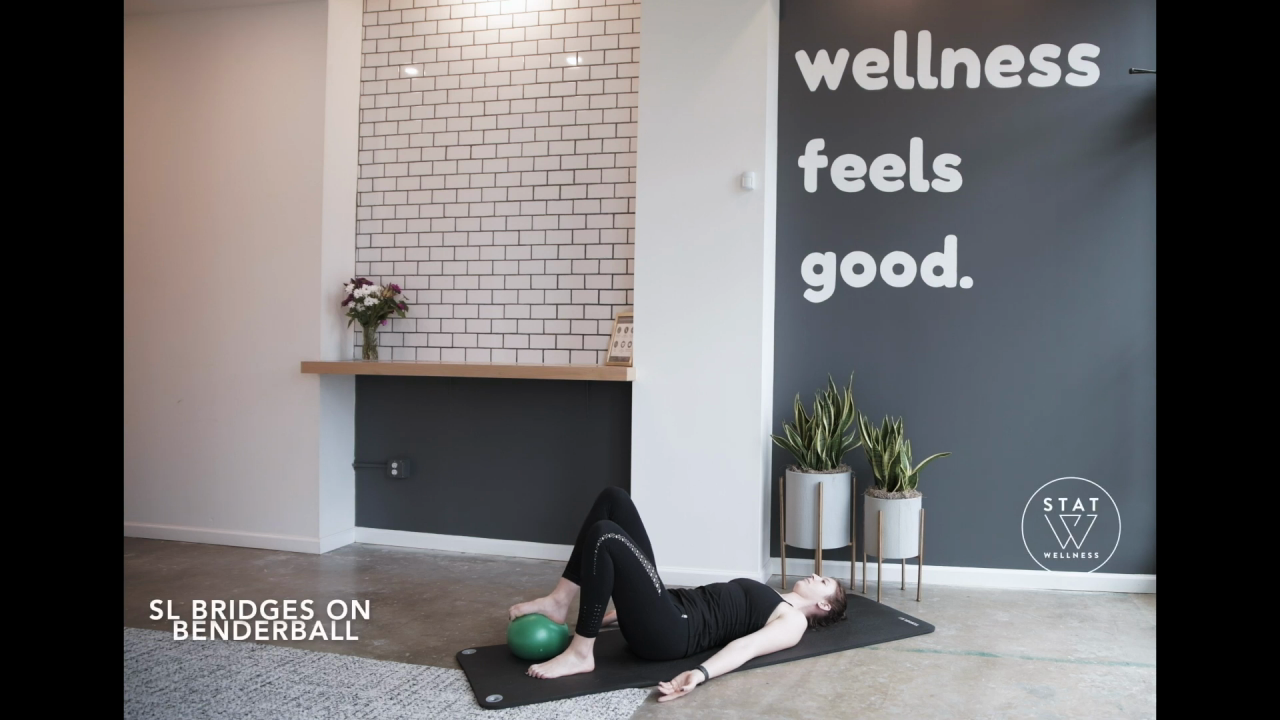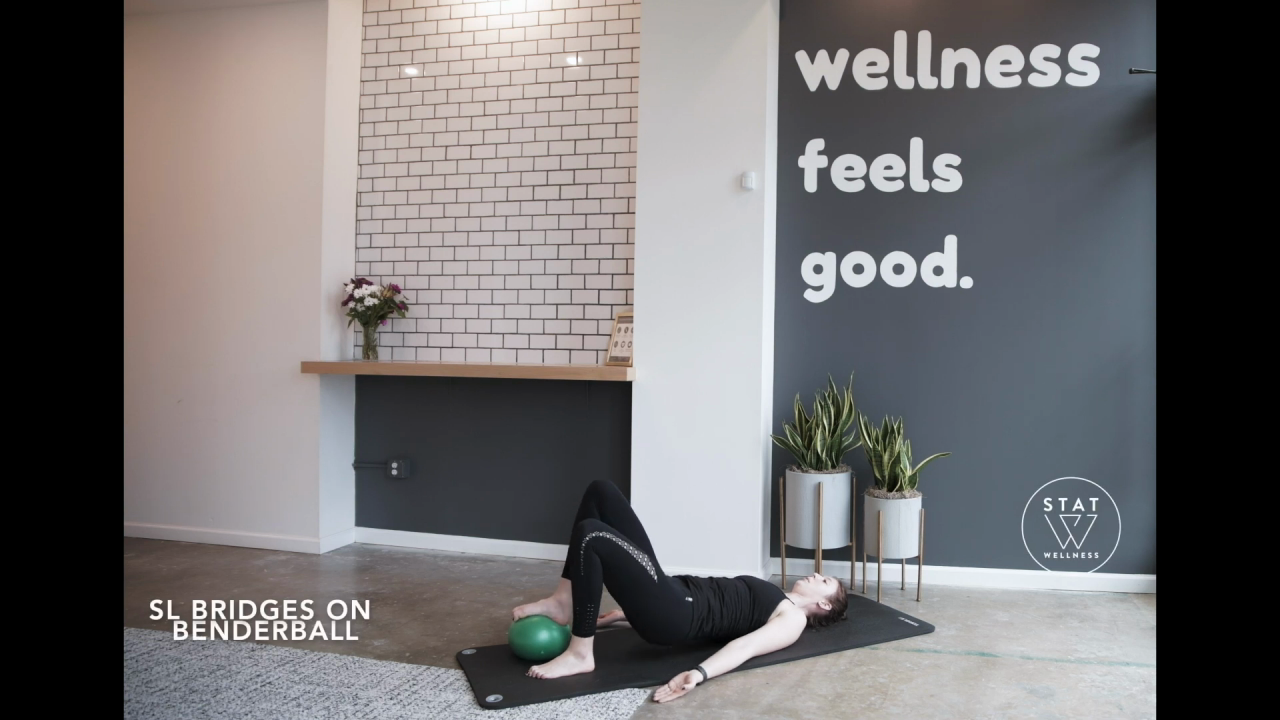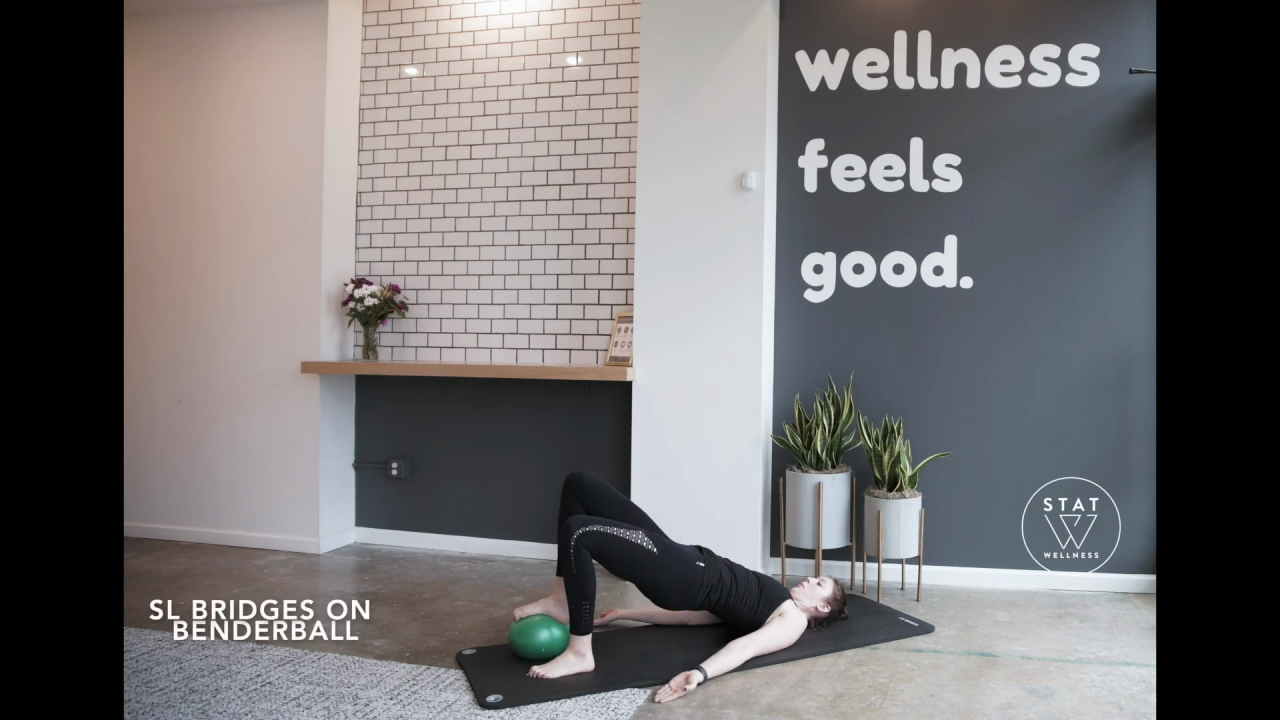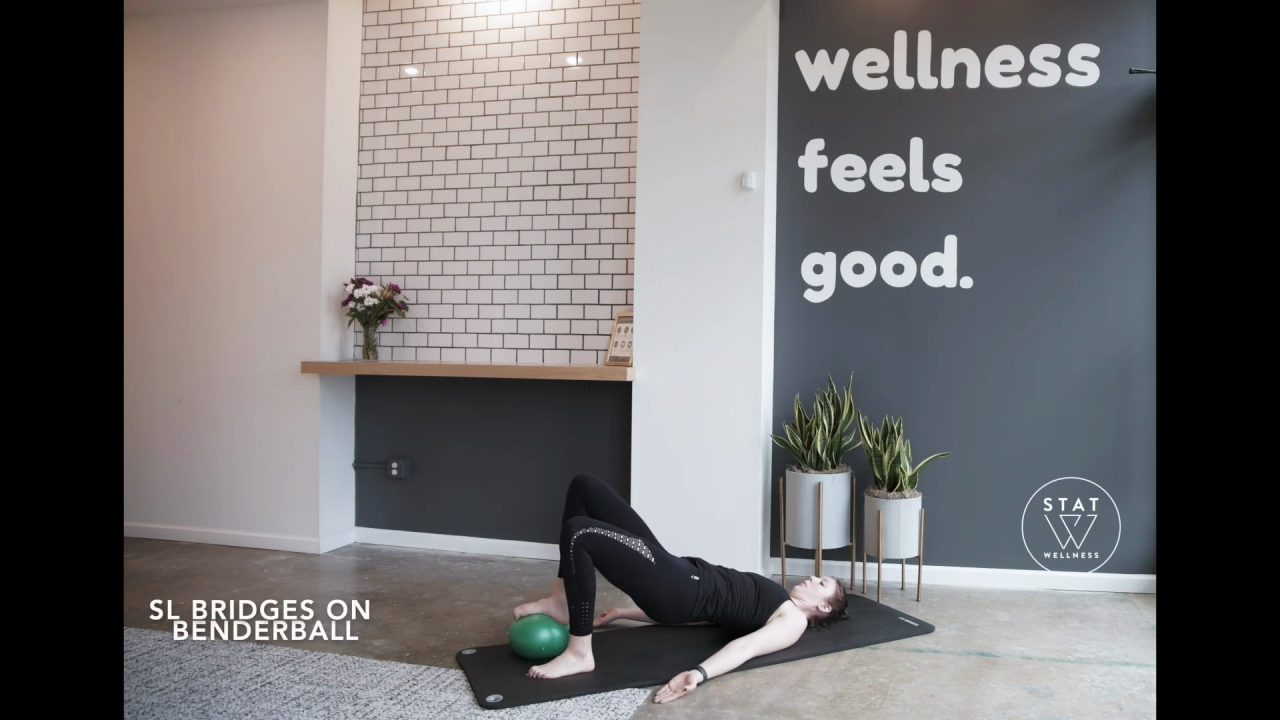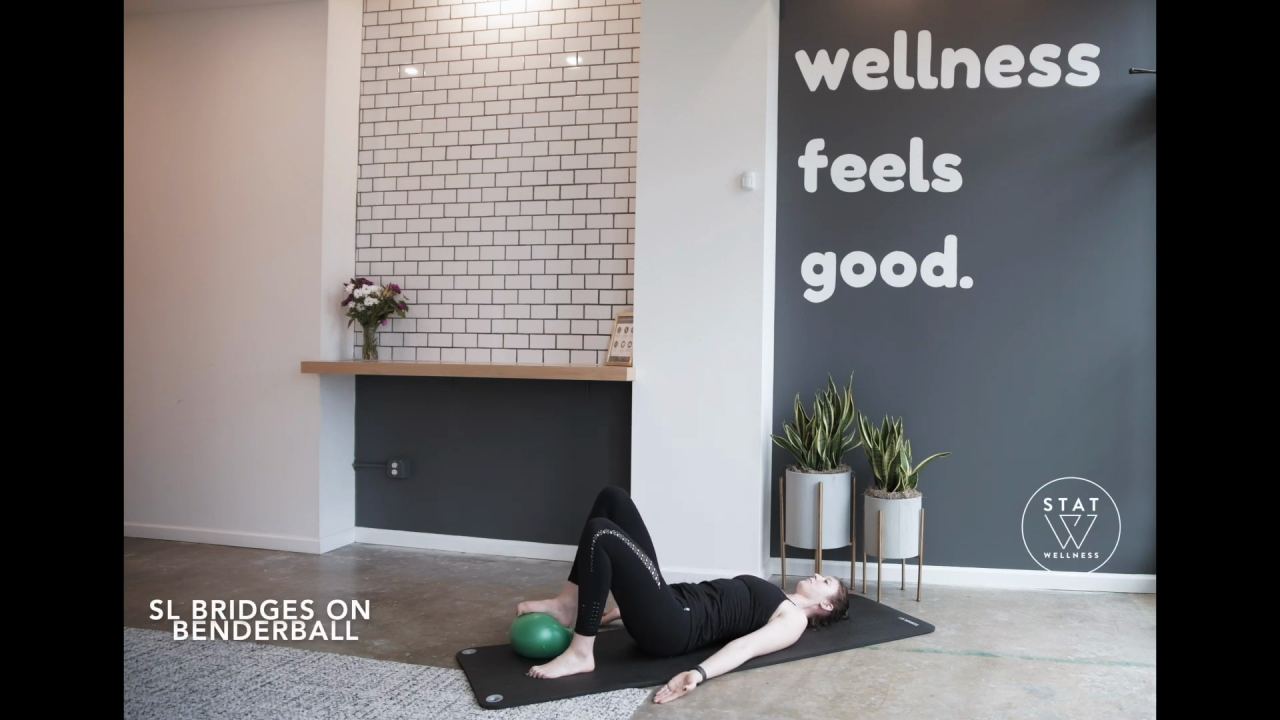
dt=0.7s
person 1, frame 1
left shoulder: (794, 621)
right shoulder: (766, 602)
left elbow: (746, 647)
left wrist: (699, 674)
right wrist: (617, 611)
left hip: (668, 632)
right hip: (665, 612)
left knee: (603, 534)
right knee: (613, 499)
left ankle: (580, 655)
right ankle: (558, 601)
person 1, frame 2
left shoulder: (793, 619)
right shoulder: (770, 602)
left elbow: (746, 647)
left wrist: (697, 674)
right wrist: (624, 611)
left hip: (673, 614)
right hip: (671, 595)
left knee: (590, 534)
right knee: (601, 492)
left ankle: (579, 655)
right ankle: (563, 602)
person 1, frame 3
left shoulder: (793, 620)
right shoulder: (770, 603)
left elbow: (746, 647)
left wrist: (699, 674)
right wrist: (621, 614)
left hip: (682, 575)
right hip: (678, 567)
left knee: (577, 532)
right knee: (578, 485)
left ankle: (579, 654)
right ankle: (561, 602)
person 1, frame 4
left shoulder: (793, 620)
right shoulder: (773, 603)
left elbow: (746, 647)
left wrist: (697, 674)
right wrist: (620, 613)
left hip: (679, 589)
right hip: (677, 573)
left knee: (577, 533)
right knee: (584, 487)
left ankle: (579, 654)
right ankle: (561, 602)
person 1, frame 5
left shoulder: (793, 620)
right shoulder: (771, 603)
left elbow: (746, 647)
left wrist: (697, 674)
right wrist: (621, 609)
left hip: (670, 627)
right hip: (671, 604)
left knee: (599, 533)
right knee: (613, 499)
left ankle: (579, 655)
right ankle: (567, 605)
